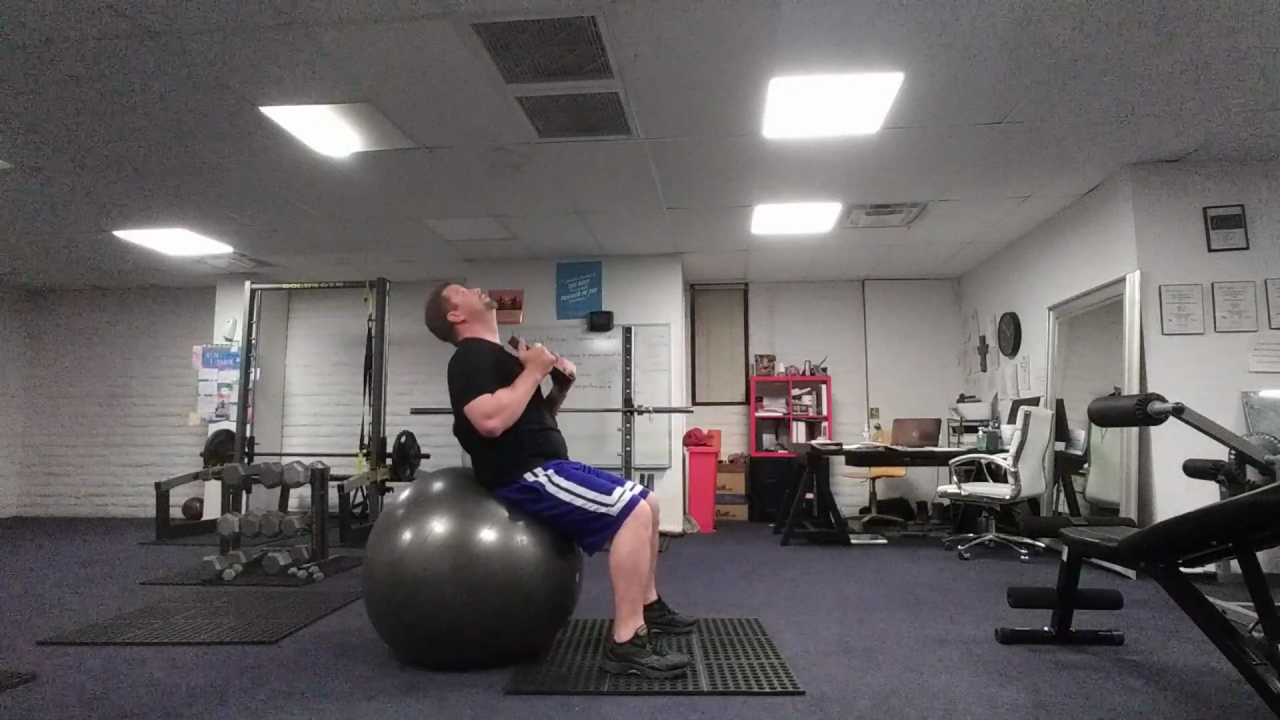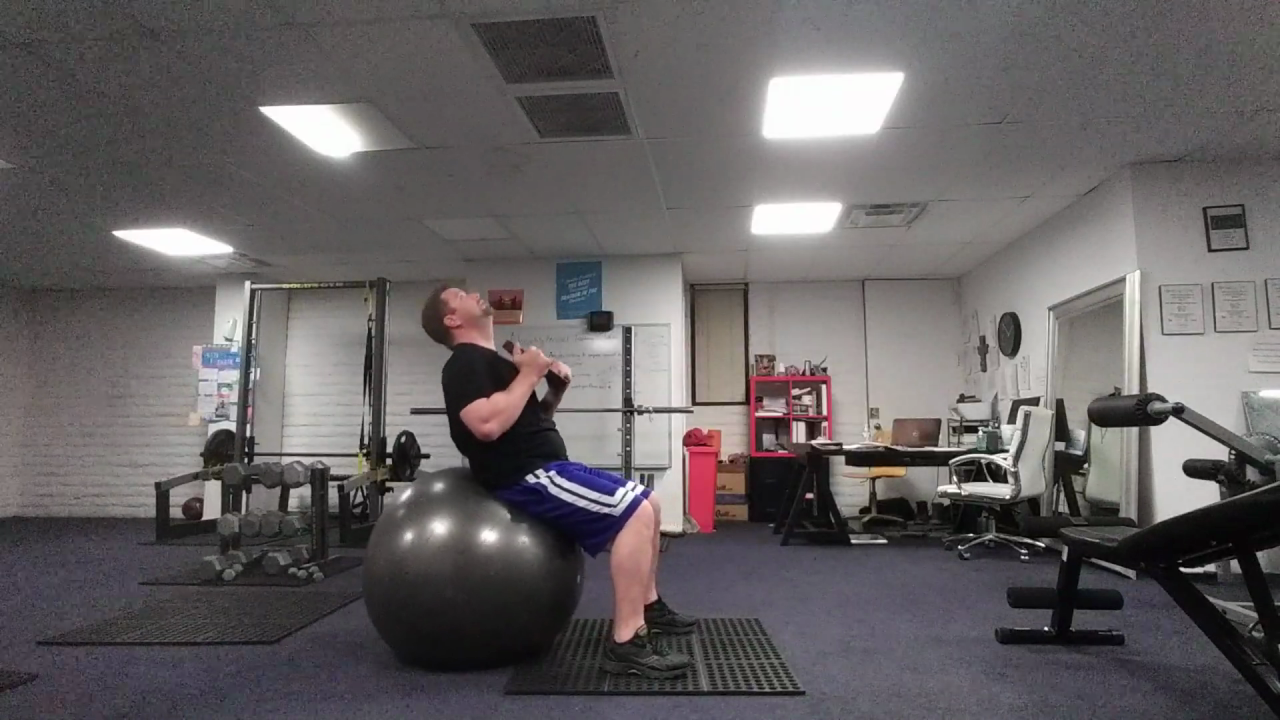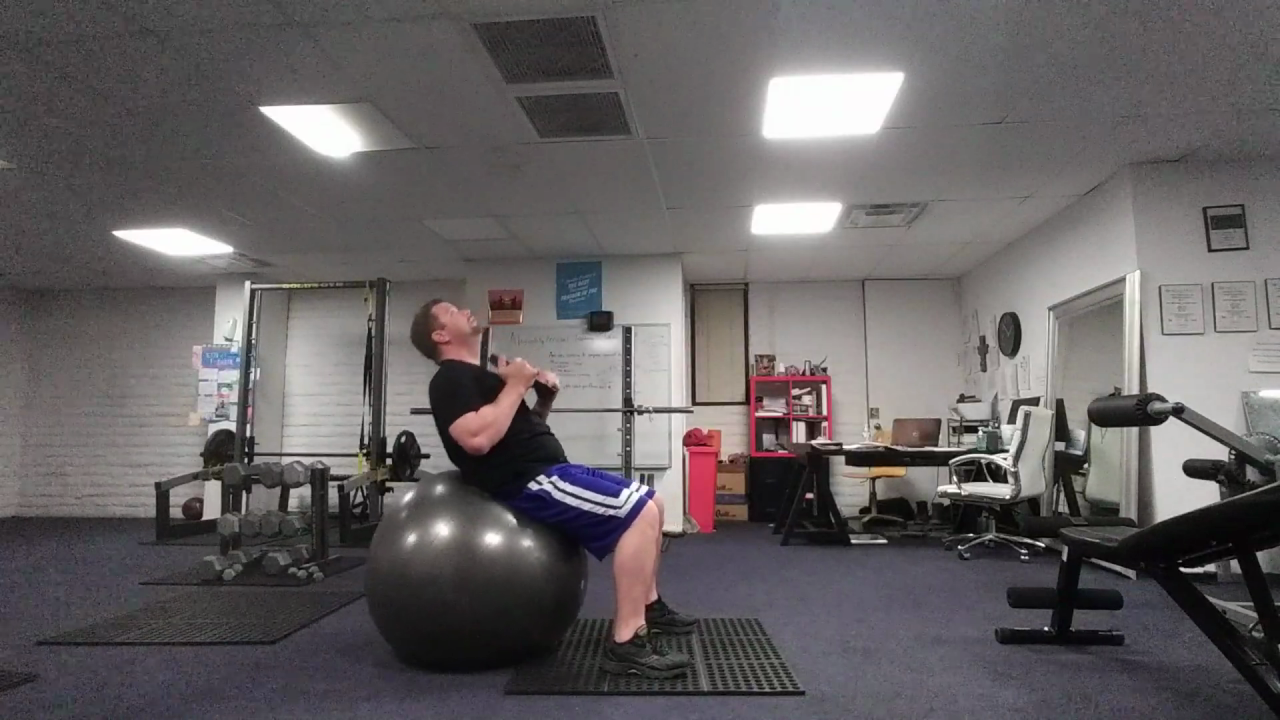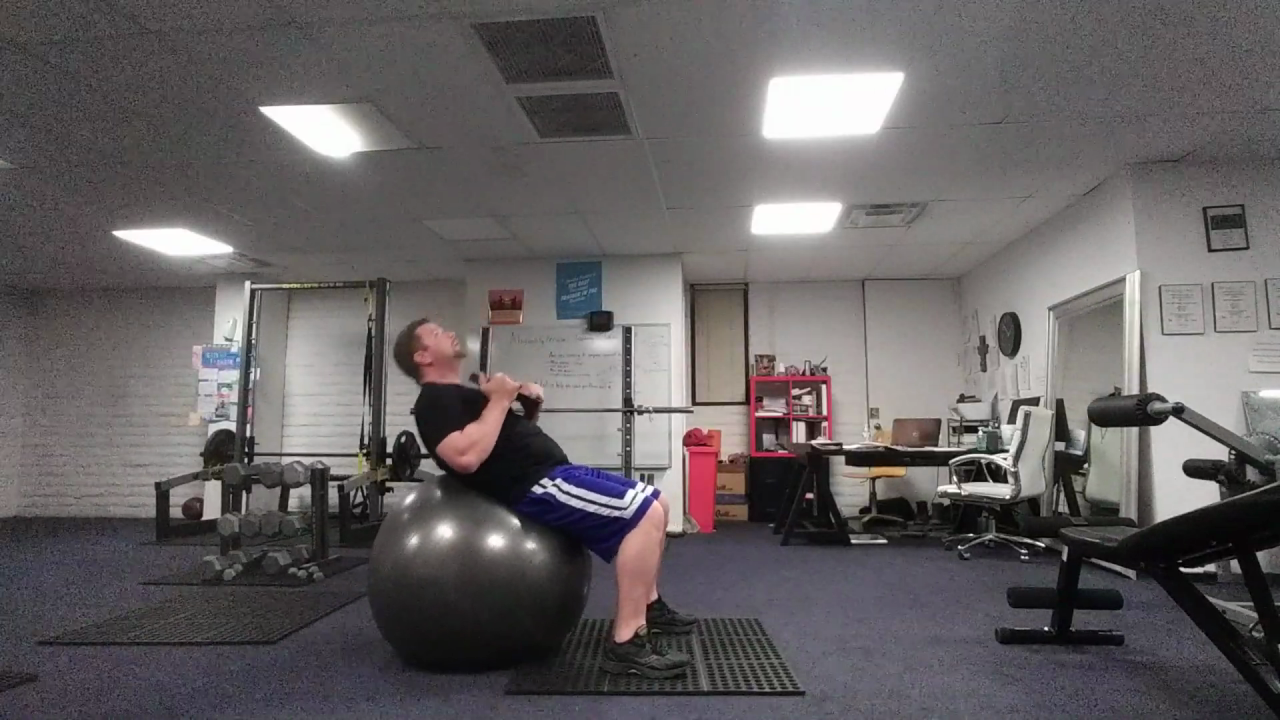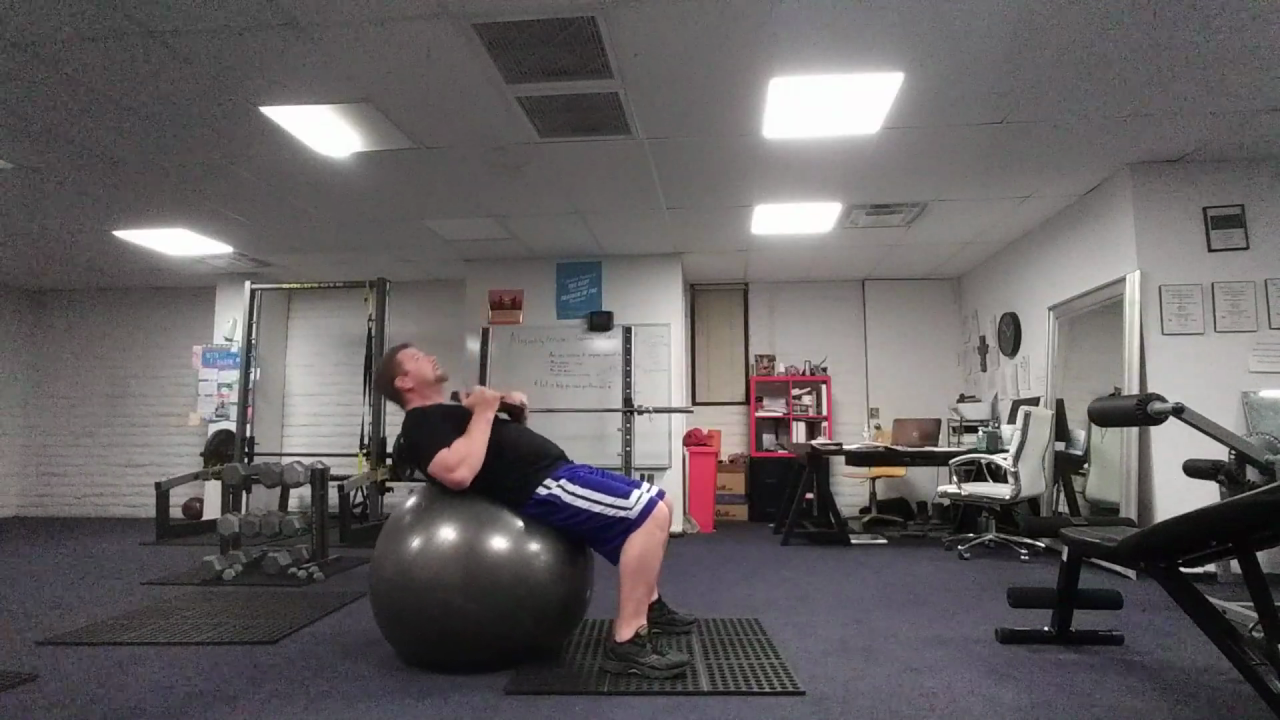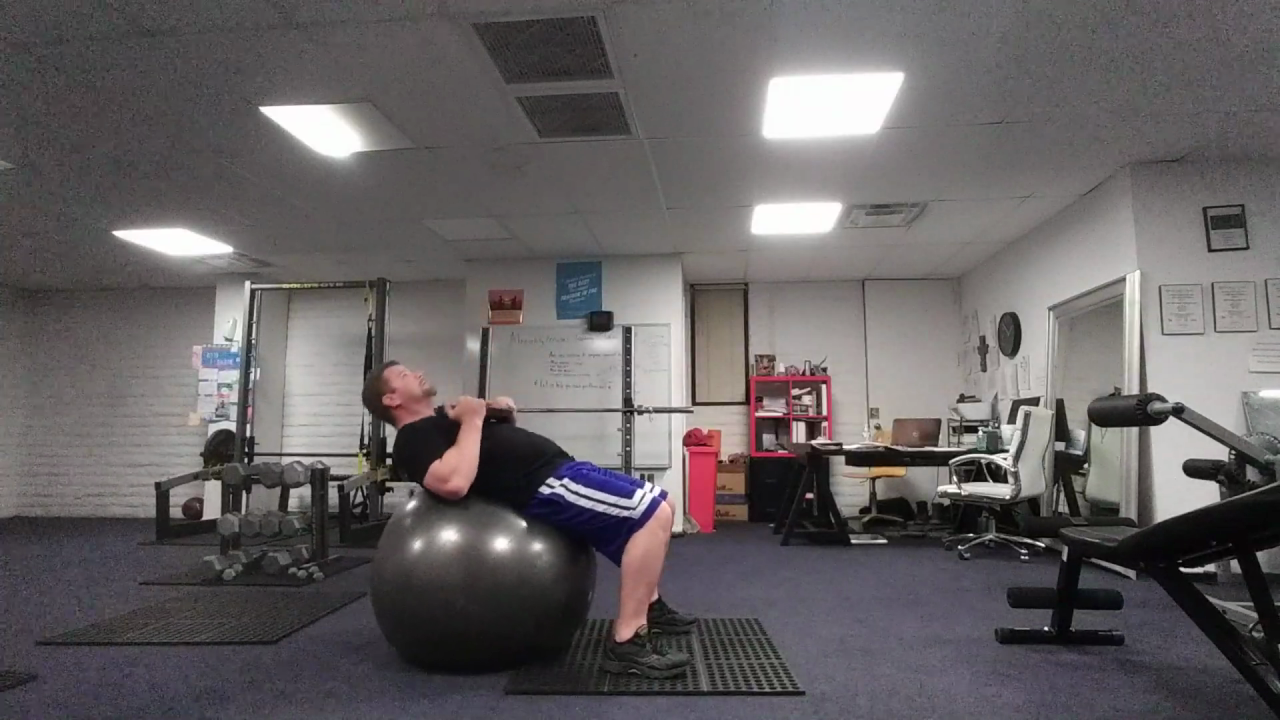
dt=0.2s
person 1, frame 1
left shoulder: (493, 355)
right shoulder: (472, 358)
right elbow: (491, 420)
left wrist: (560, 386)
right wrist: (534, 371)
left hip: (546, 467)
right hip: (526, 477)
left knee: (646, 505)
right knee: (633, 513)
left ankle: (648, 606)
right ankle: (627, 644)
person 1, frame 2
left shoulder: (486, 360)
right shoulder: (465, 363)
right elbow: (487, 424)
left wrist: (556, 390)
right wrist: (528, 374)
left hip: (546, 468)
right hip: (528, 479)
left knee: (647, 505)
right knee: (637, 512)
left ankle: (649, 606)
right ankle: (628, 644)
person 1, frame 3
left shoulder: (471, 376)
right shoulder: (451, 379)
right elbow: (477, 439)
left wrist: (544, 398)
right wrist: (515, 386)
left hip: (548, 472)
right hip: (532, 484)
left knee: (649, 506)
right knee: (643, 513)
left ankle: (650, 606)
right ankle: (627, 644)
person 1, frame 4
left shoulder: (454, 395)
right shoulder: (434, 401)
right elbow: (466, 457)
left wrist: (530, 408)
right wrist: (500, 400)
left hip: (551, 474)
right hip: (538, 487)
left knee: (651, 507)
right knee: (649, 512)
left ankle: (650, 607)
right ankle: (626, 644)
person 1, frame 5
left shoulder: (443, 414)
right shoulder: (421, 425)
right elbow: (459, 472)
right wrist: (483, 411)
left hip: (554, 473)
right hip: (543, 487)
left knee: (653, 507)
right knee: (654, 513)
left ankle: (649, 607)
right ankle: (627, 644)
person 1, frame 6
left shoulder: (435, 425)
right shoulder: (413, 439)
right elbow: (454, 482)
left wrist: (505, 417)
right wrist: (471, 420)
left hip: (557, 472)
right hip: (547, 486)
left knee: (652, 509)
right knee: (656, 514)
left ankle: (650, 606)
right ankle: (627, 643)
